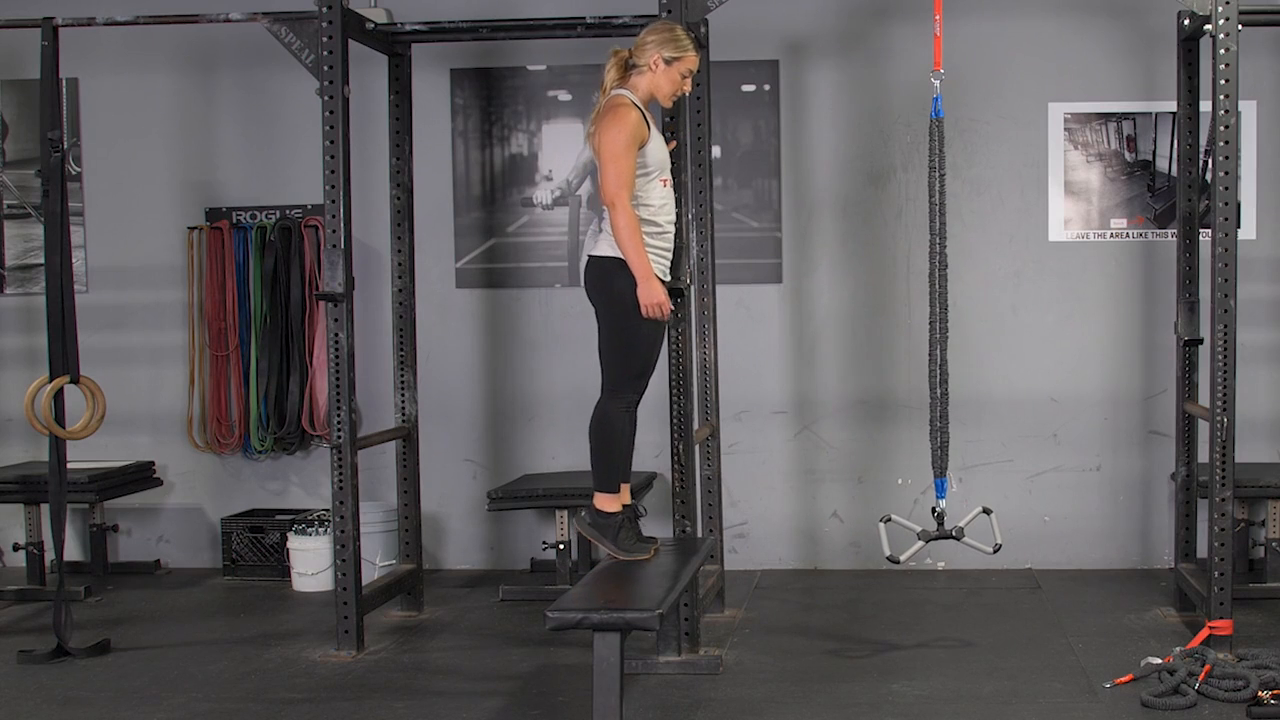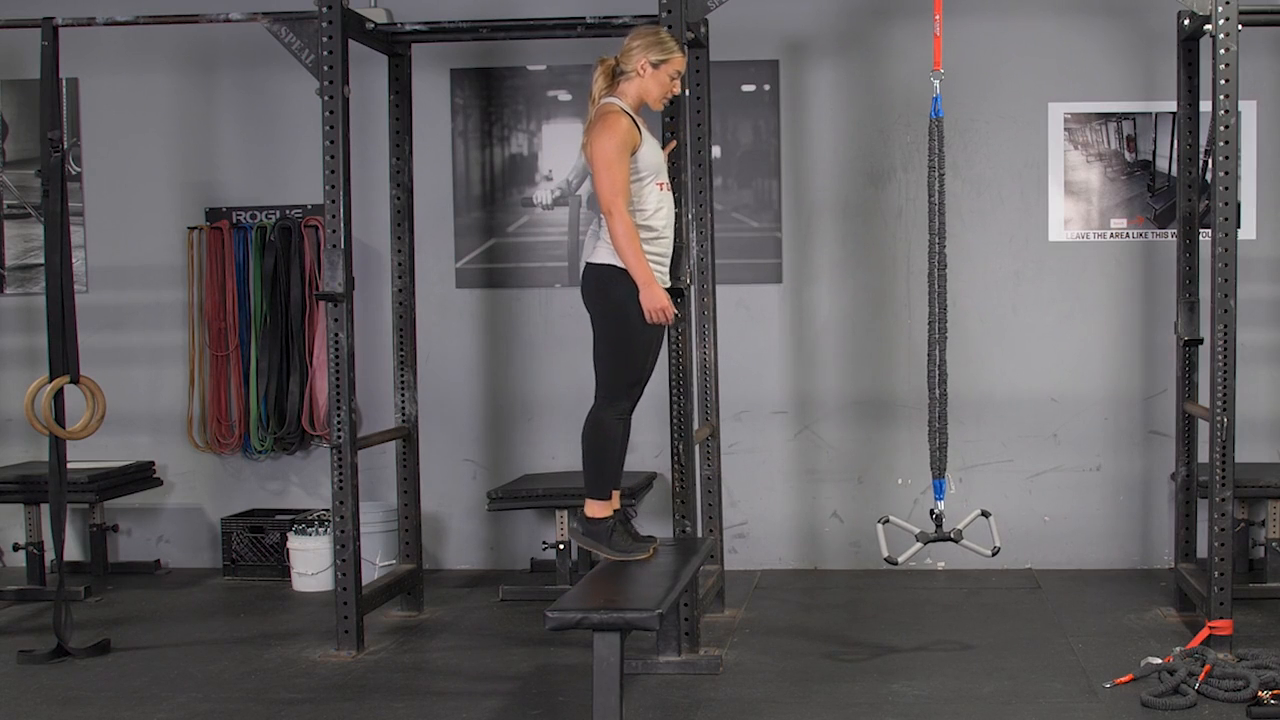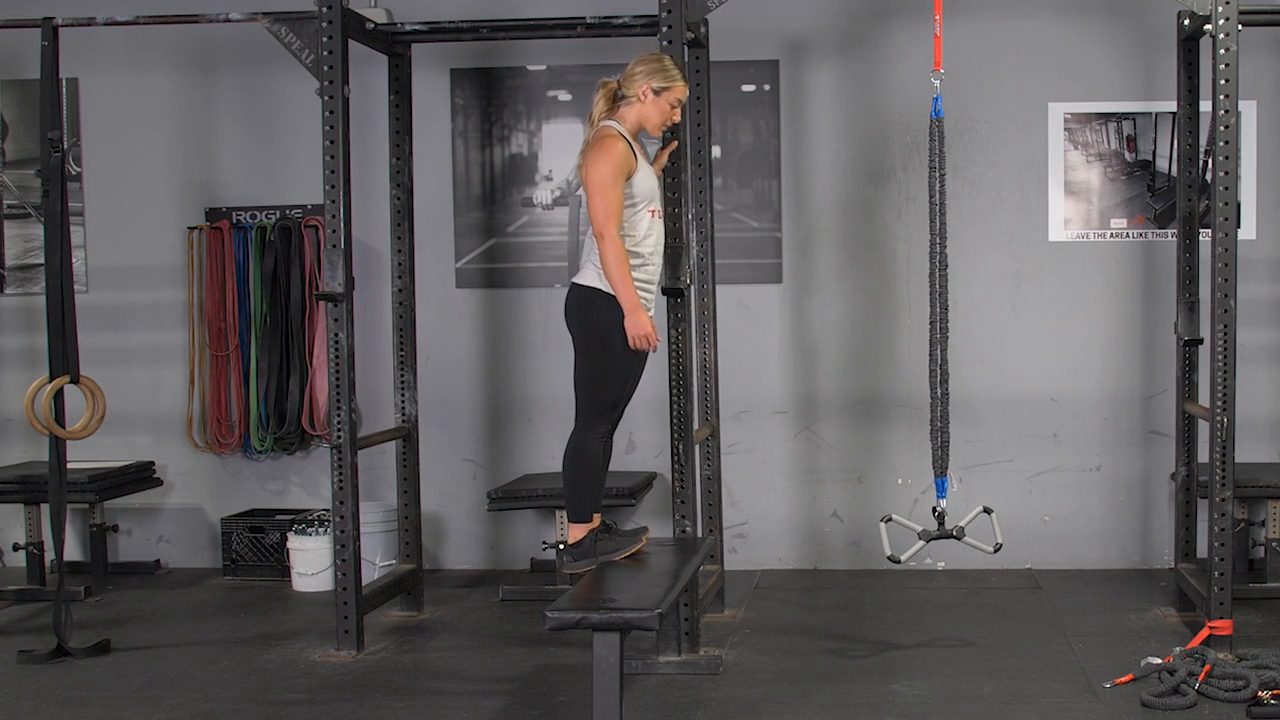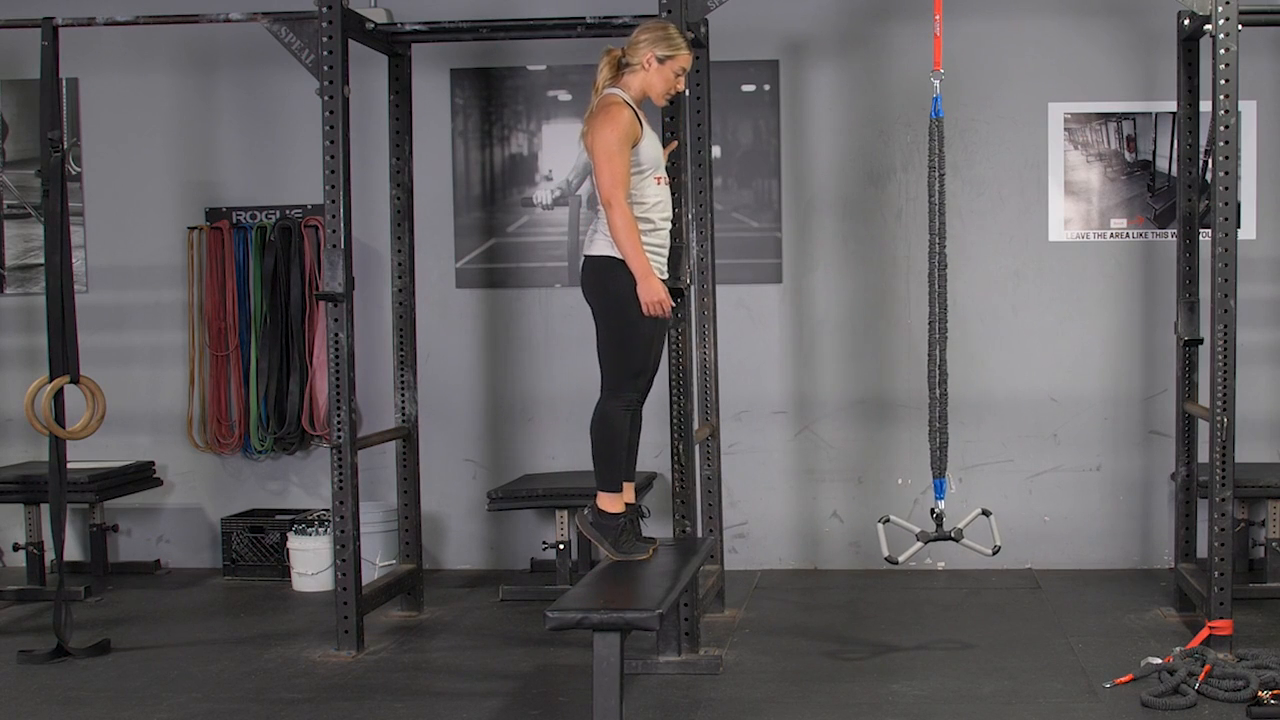
dt=1s
person 1, frame 1
left shoulder: (637, 114)
right shoulder: (622, 113)
right elbow: (617, 203)
left wrist: (666, 151)
right wrist: (645, 277)
left hip: (639, 274)
right hip: (623, 273)
left knee: (628, 394)
right knee: (620, 393)
left ankle: (619, 507)
right ankle: (603, 509)
person 1, frame 2
left shoulder: (631, 123)
right shoulder: (613, 120)
right elbow: (615, 210)
left wrist: (666, 156)
right wrist: (647, 284)
left hip: (639, 281)
right hip: (620, 281)
left knee: (623, 401)
right knee: (613, 400)
left ankle: (609, 513)
right ankle: (594, 518)
person 1, frame 3
left shoulder: (631, 146)
right shoulder: (609, 144)
right elbow: (606, 234)
left wrist: (659, 167)
right wrist: (632, 310)
left hip: (625, 306)
right hip: (605, 304)
left knee: (604, 422)
right knee: (594, 422)
left ankle: (591, 527)
right ankle: (580, 541)
person 1, frame 4
left shoulder: (632, 114)
right shoulder: (614, 112)
right elbow: (614, 201)
left wrist: (667, 157)
right wrist: (644, 275)
left hip: (639, 271)
right hip: (619, 271)
left knee: (633, 393)
right knee: (620, 392)
left ankle: (623, 506)
right ankle: (605, 510)
